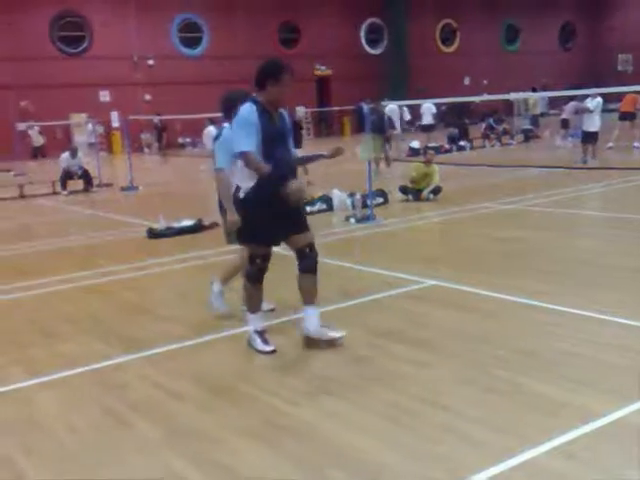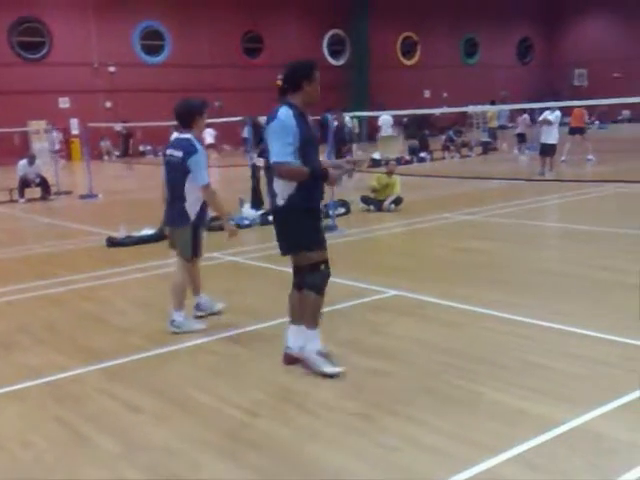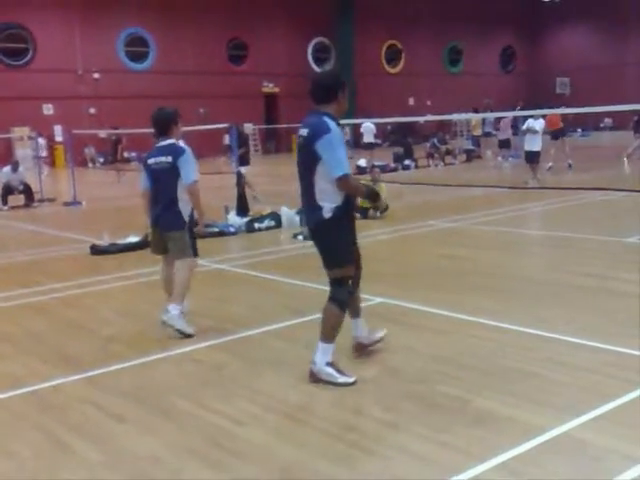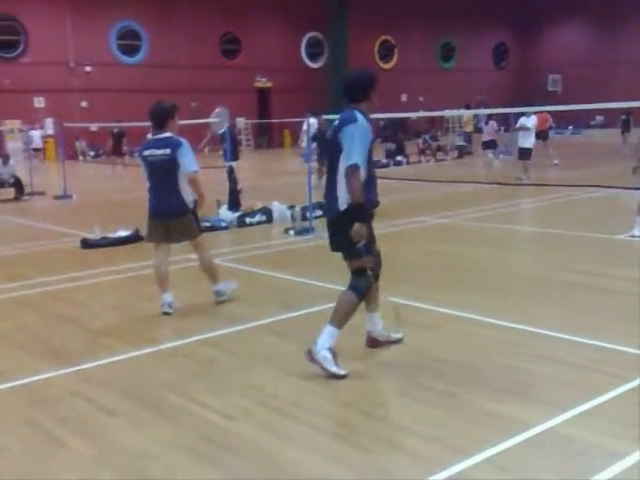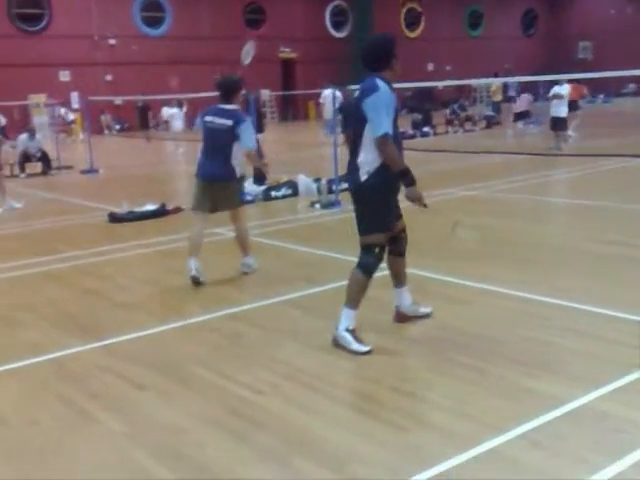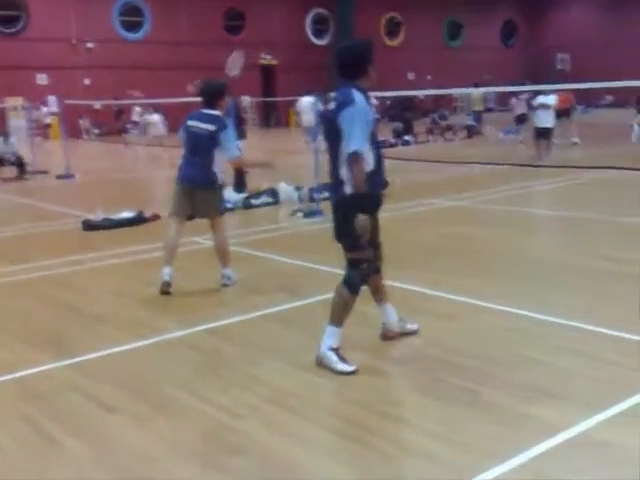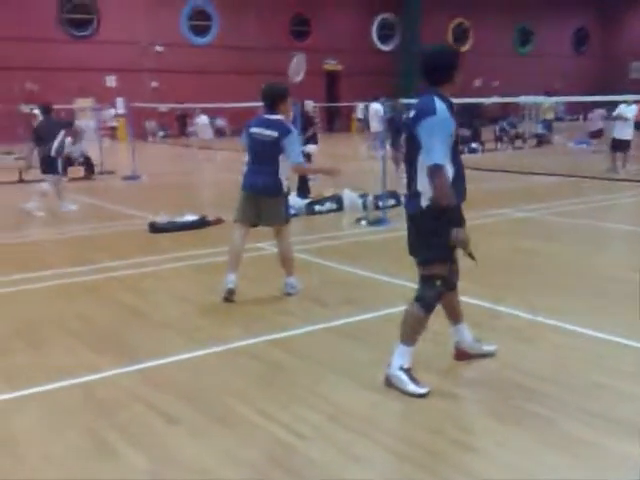
dt=0.5s
person 1, frame 1
left shoulder: (281, 115)
right shoulder: (246, 114)
right elbow: (248, 159)
left wrist: (323, 156)
right wrist: (284, 180)
left hip: (284, 198)
right hip: (257, 200)
left knee: (308, 255)
right knee: (258, 263)
left ankle: (312, 327)
right ankle: (255, 327)
person 1, frame 2
left shoulder: (302, 118)
right shoulder: (283, 118)
right elbow: (282, 168)
left wrist: (327, 169)
right wrist: (322, 175)
left hip: (307, 205)
right hip: (292, 208)
left knee: (305, 275)
right knee: (318, 272)
left ankle: (296, 346)
right ankle: (310, 348)
person 1, frame 3
left shoulder: (310, 125)
right shoulder: (328, 130)
right elbow: (344, 180)
right wrist: (372, 194)
left hip: (324, 214)
right hip: (331, 217)
left knee: (351, 272)
right knee: (343, 285)
left ankle: (361, 336)
right ankle: (321, 363)
person 1, frame 4
left shoulder: (347, 121)
right shoulder: (357, 123)
right elbow: (353, 173)
right wrist: (360, 217)
left hip: (345, 209)
right hip: (349, 212)
left knee: (373, 264)
right knee: (363, 279)
left ankle: (376, 331)
right ankle: (323, 347)
person 1, frame 5
left shoulder: (370, 89)
right shoulder: (379, 91)
right elbow: (384, 142)
right wrist: (409, 180)
left hip: (376, 181)
right hip: (372, 183)
left knee: (397, 238)
right knee: (372, 254)
left ankle: (404, 306)
right ankle: (344, 329)
person 1, frame 6
left shoulder: (342, 99)
right shoulder: (355, 103)
right elbow: (354, 159)
right wrist: (362, 208)
left hip: (355, 195)
right hip: (356, 198)
left knee: (372, 258)
right knee: (358, 270)
left ankle: (390, 322)
right ankle: (328, 348)
person 1, frame 7
left shoulder: (426, 107)
right shoulder: (438, 112)
right elbow: (437, 172)
right wrist: (455, 221)
left hip: (430, 208)
right hip: (433, 211)
left knee: (448, 276)
right knee: (431, 288)
left ankle: (465, 342)
right ankle: (398, 367)
person 2, frame 1
right shoulder: (225, 136)
right elbow: (222, 176)
right wrist: (230, 210)
right hip: (236, 204)
right knee: (248, 250)
right ankle: (218, 287)
person 2, frame 2
left shoulder: (172, 146)
right shoulder: (195, 150)
left elbow: (167, 184)
right elbow: (206, 189)
left wrist: (167, 211)
right wrist: (226, 219)
left hip: (175, 212)
right hip: (188, 215)
left knee: (191, 259)
right knee: (185, 263)
left ankle: (201, 302)
right ankle: (178, 318)
person 2, frame 3
left shoulder: (149, 157)
right shoulder: (181, 152)
left elbow: (146, 192)
right elbow: (191, 187)
left wrist: (153, 216)
right wrist: (200, 214)
left hip: (159, 218)
right hip: (179, 218)
left knee: (168, 262)
right knee: (186, 263)
left ankle: (174, 305)
right ankle: (173, 310)
person 2, frame 4
left shoulder: (144, 149)
right shoulder: (179, 144)
right elbow: (191, 176)
right wrist: (201, 197)
left hip: (156, 207)
right hip: (180, 206)
left knee: (161, 252)
right knee: (200, 246)
left ankle: (166, 299)
right ankle: (219, 288)
person 2, frame 5
left shoulder: (206, 114)
right shoulder: (240, 119)
right elbow: (249, 152)
right wrist: (260, 165)
left hip: (205, 173)
right hip: (228, 175)
left knee: (199, 219)
right knee: (238, 217)
left ankle: (194, 265)
right ankle: (247, 261)
person 2, frame 6
left shoulder: (189, 118)
right shoulder: (222, 125)
right elbow: (235, 161)
right wrist: (259, 164)
left hip: (185, 178)
right hip: (208, 181)
left knee: (175, 224)
right knee: (218, 225)
left ankle: (166, 273)
right ankle: (226, 273)
person 2, frame 7
left shoulder: (252, 124)
right shoulder: (286, 130)
right elbow: (298, 167)
right wrist: (324, 170)
left hip: (250, 185)
right hip: (273, 188)
left knee: (240, 231)
right knee: (282, 233)
left ankle: (230, 281)
right ankle: (290, 281)
